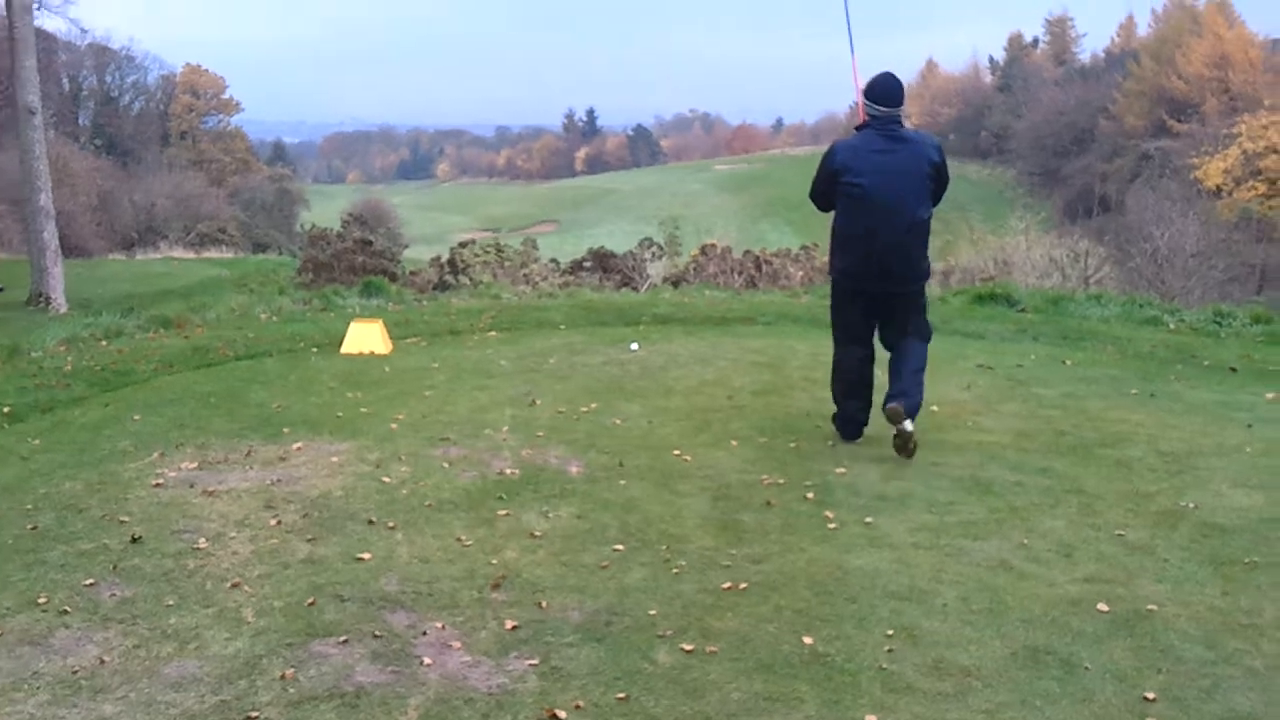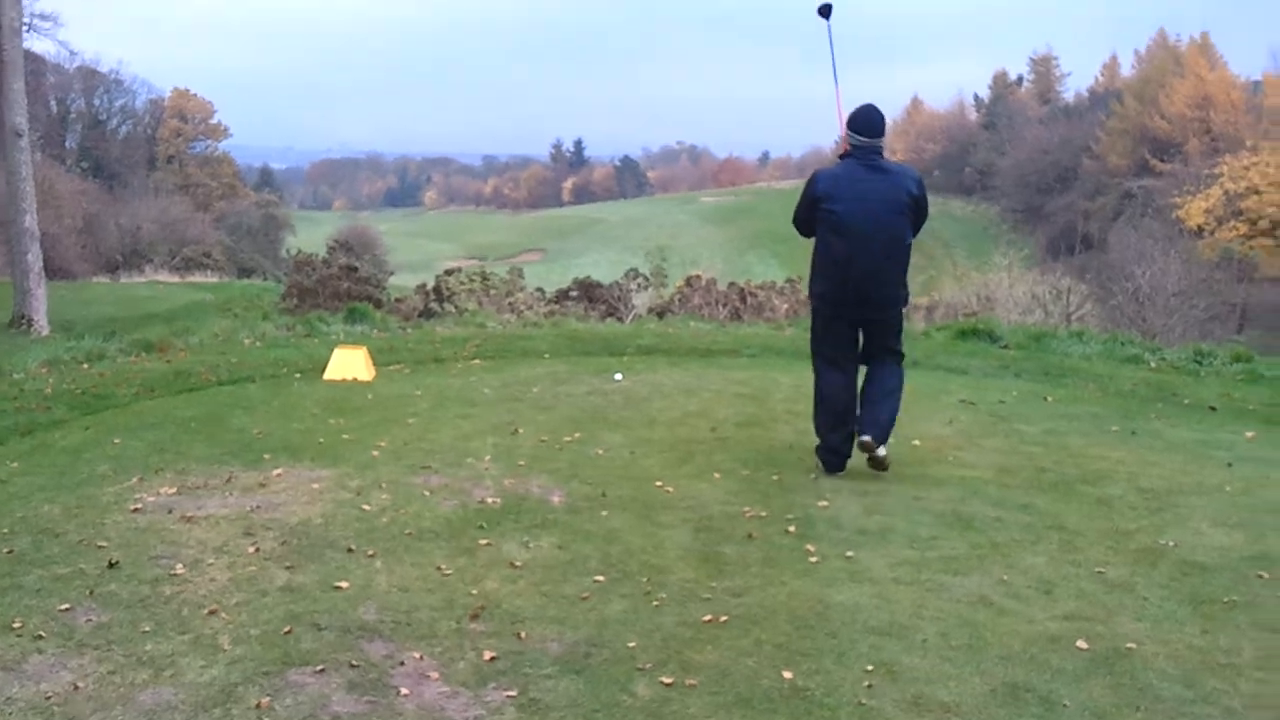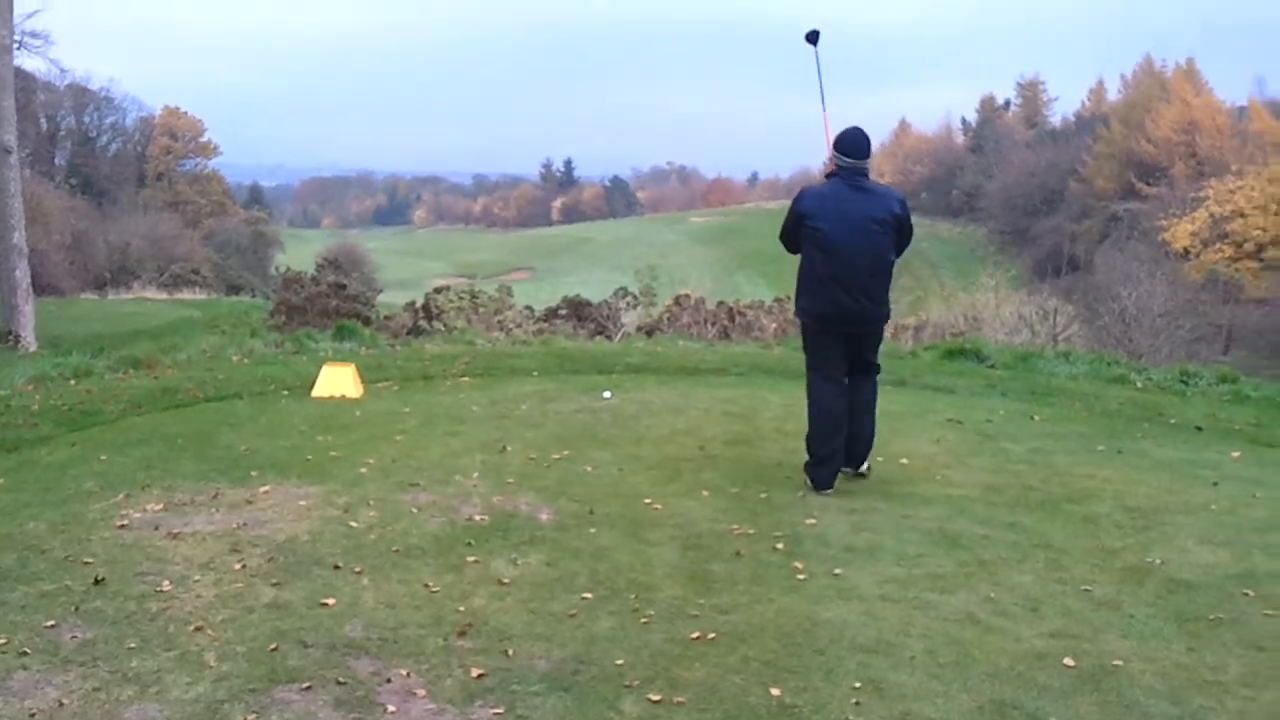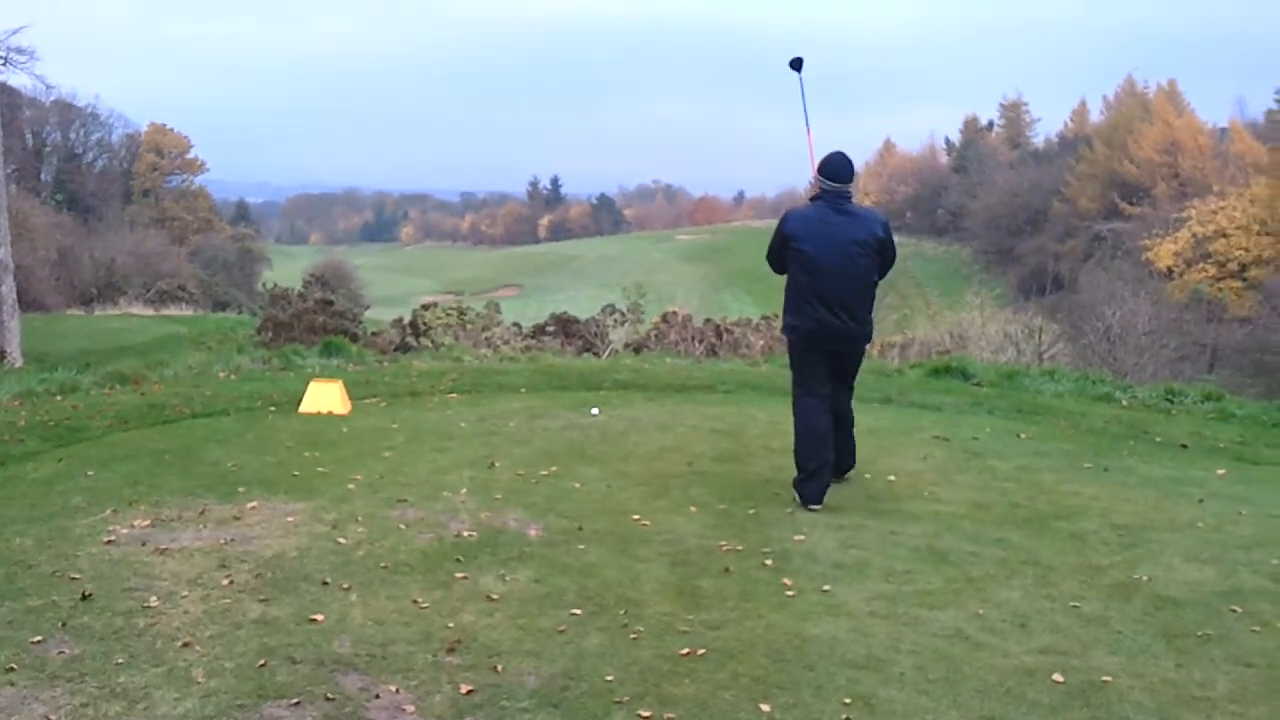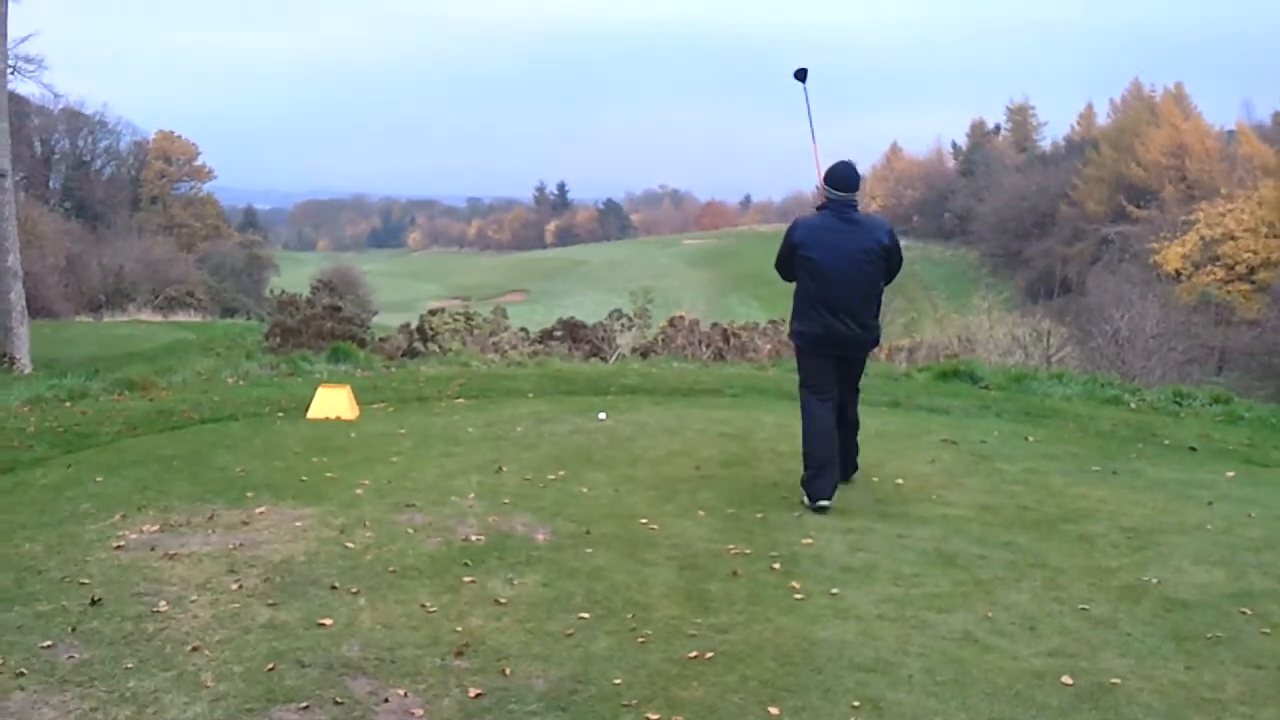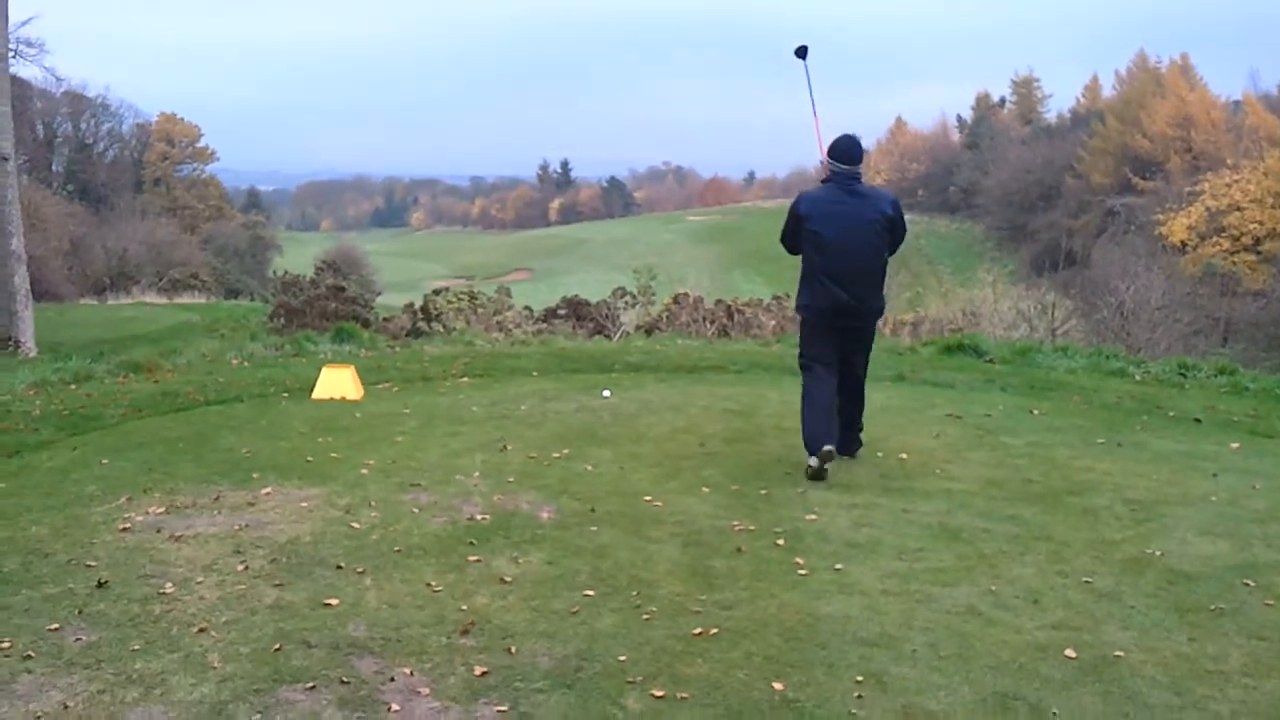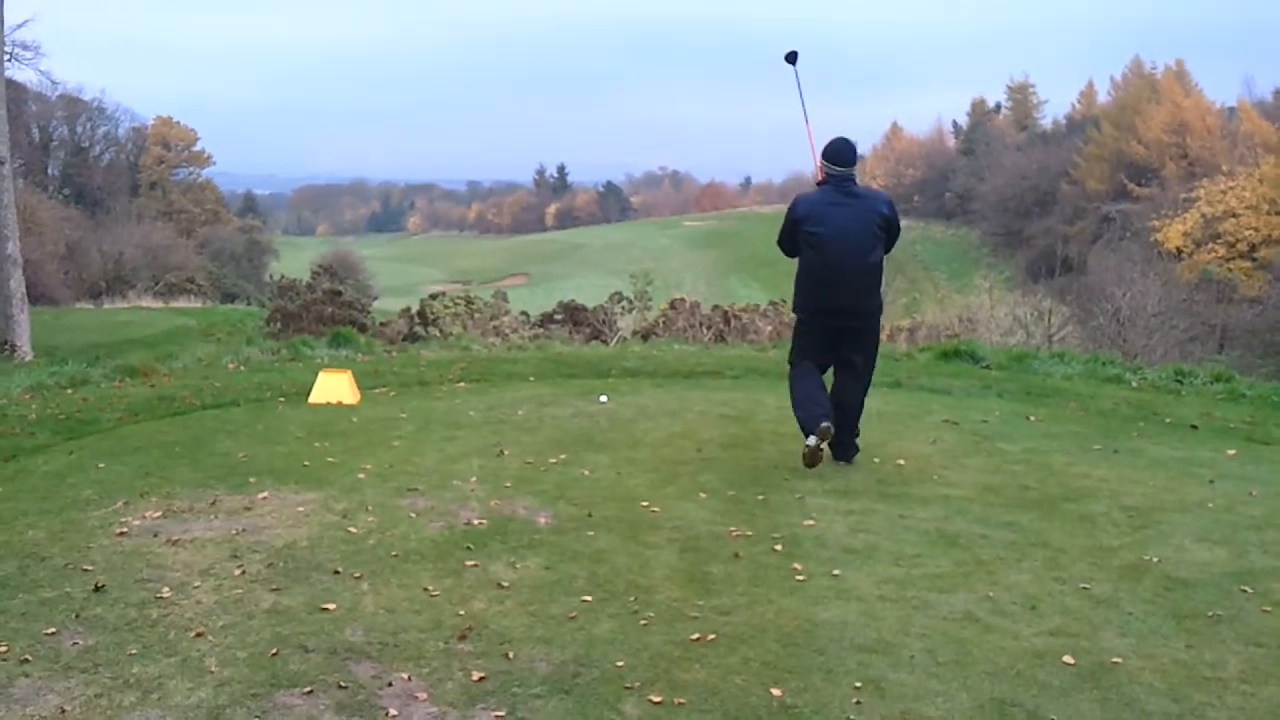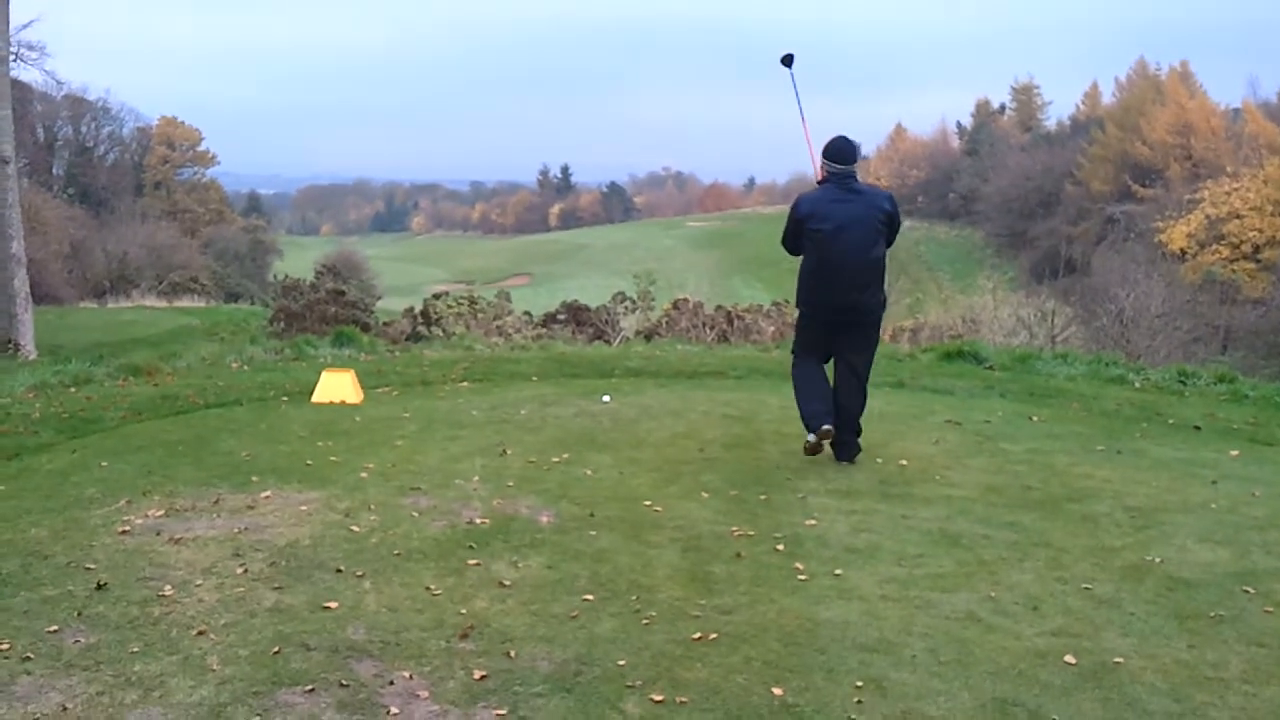
dt=0.1s
person 1, frame 1
left shoulder: (843, 151)
right shoulder: (929, 148)
left elbow: (821, 200)
right elbow: (936, 196)
left hip: (853, 268)
right hip: (907, 269)
left knee: (852, 345)
right knee: (909, 338)
left ankle: (850, 423)
right ankle: (903, 405)
person 1, frame 2
left shoulder: (823, 180)
right shoulder: (908, 180)
left elbow: (803, 226)
right elbow: (916, 225)
left hip: (834, 295)
right hip: (886, 295)
left knee: (834, 369)
right knee: (886, 362)
left ankle: (834, 455)
right ankle: (873, 434)
person 1, frame 3
left shoulder: (809, 198)
right shoulder: (892, 200)
left elbow: (790, 242)
right elbow: (901, 245)
left hip: (820, 310)
right hip: (869, 311)
left knee: (825, 384)
right knee: (863, 377)
left ankle: (822, 472)
right ankle: (854, 457)
person 1, frame 4
left shoulder: (794, 220)
right shoulder: (875, 223)
left elbow: (776, 263)
right elbow: (884, 267)
left hip: (806, 328)
right hip: (853, 329)
left knee: (811, 402)
right knee: (840, 395)
left ankle: (812, 489)
right ankle: (840, 466)
person 1, frame 5
left shoulder: (802, 228)
right shoulder: (881, 230)
left elbow: (785, 271)
right elbow: (891, 272)
left hip: (814, 333)
right hip: (859, 334)
left knee: (818, 404)
right knee: (847, 399)
left ankle: (820, 488)
right ankle: (844, 468)
person 1, frame 6
left shoulder: (807, 202)
right shoulder: (885, 202)
left elbow: (790, 245)
right elbow: (894, 244)
left hip: (819, 306)
right hip: (865, 307)
left knee: (817, 371)
right knee: (853, 372)
left ankle: (821, 443)
right ankle: (848, 440)
person 1, frame 7
left shoulder: (804, 205)
right shoulder: (881, 203)
left elbow: (787, 248)
right elbow: (889, 243)
left hip: (815, 307)
right hip: (863, 308)
left knee: (805, 365)
right knee: (852, 374)
left ankle: (818, 424)
right ankle: (844, 445)
person 1, frame 8
left shoulder: (807, 203)
right shoulder: (882, 199)
left elbow: (791, 245)
right elbow: (889, 238)
left hip: (818, 303)
right hip: (865, 304)
left knee: (808, 359)
right knee: (853, 372)
left ankle: (819, 424)
right ankle: (845, 446)
